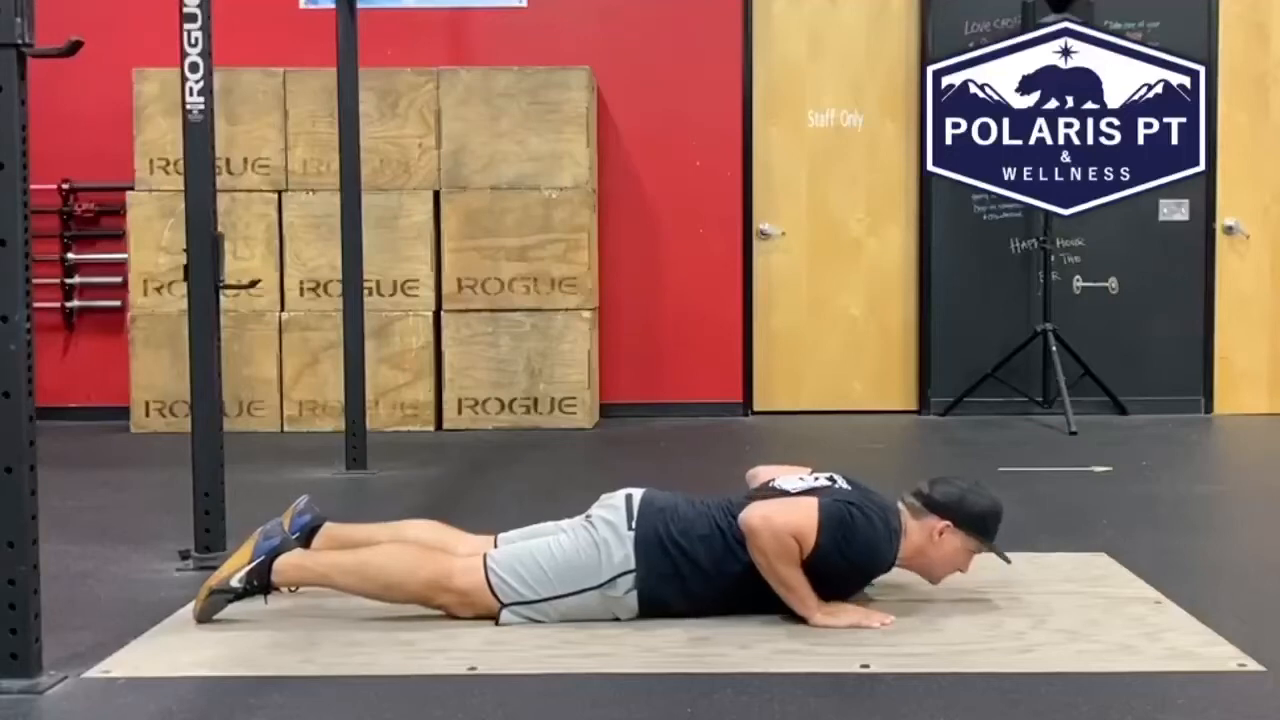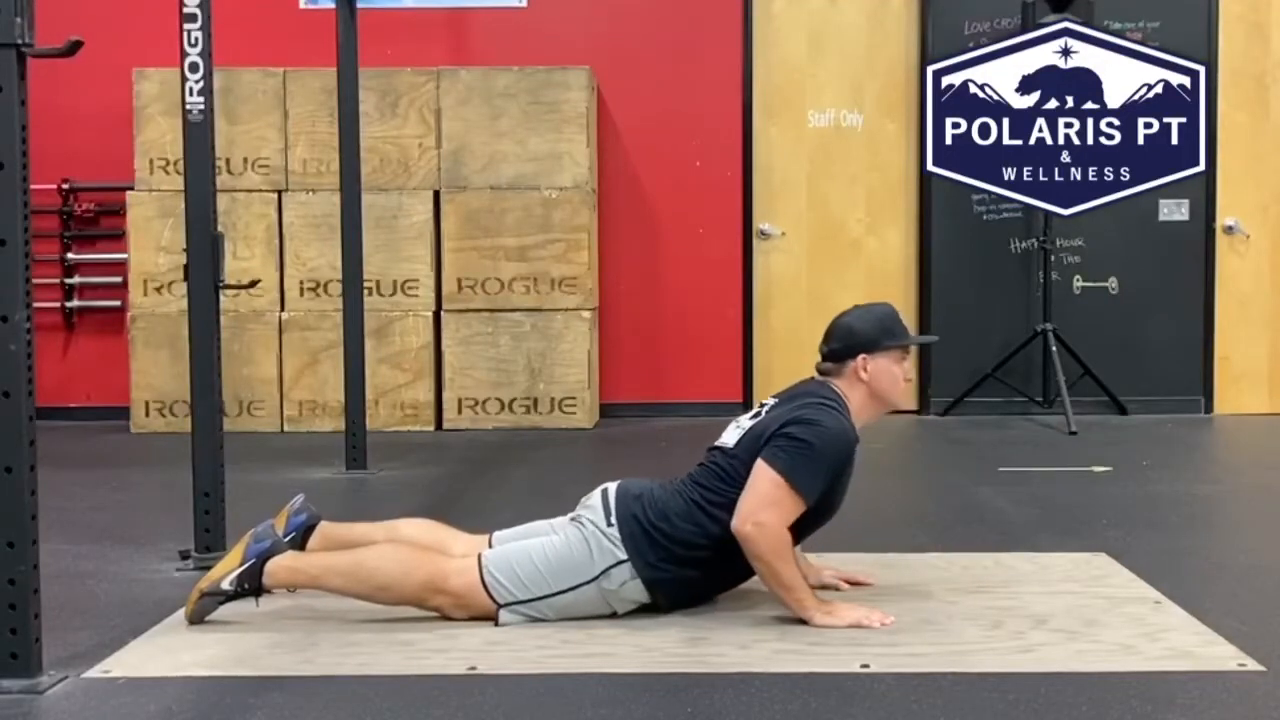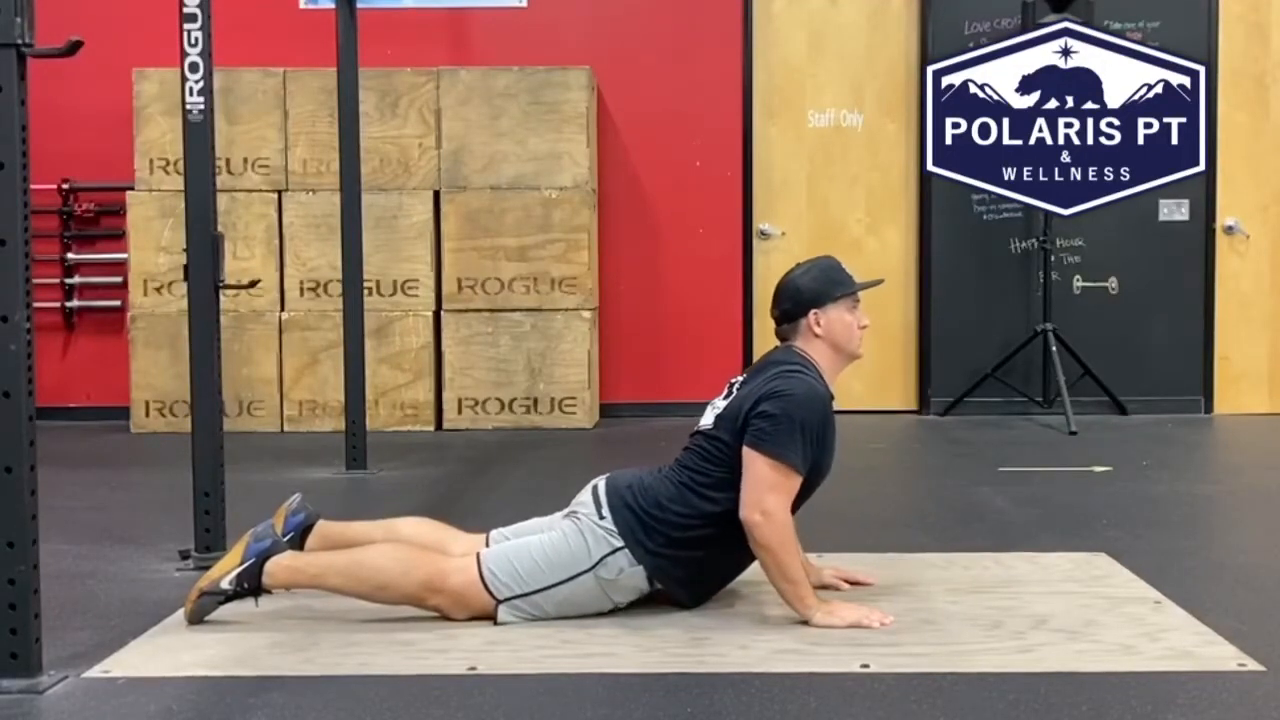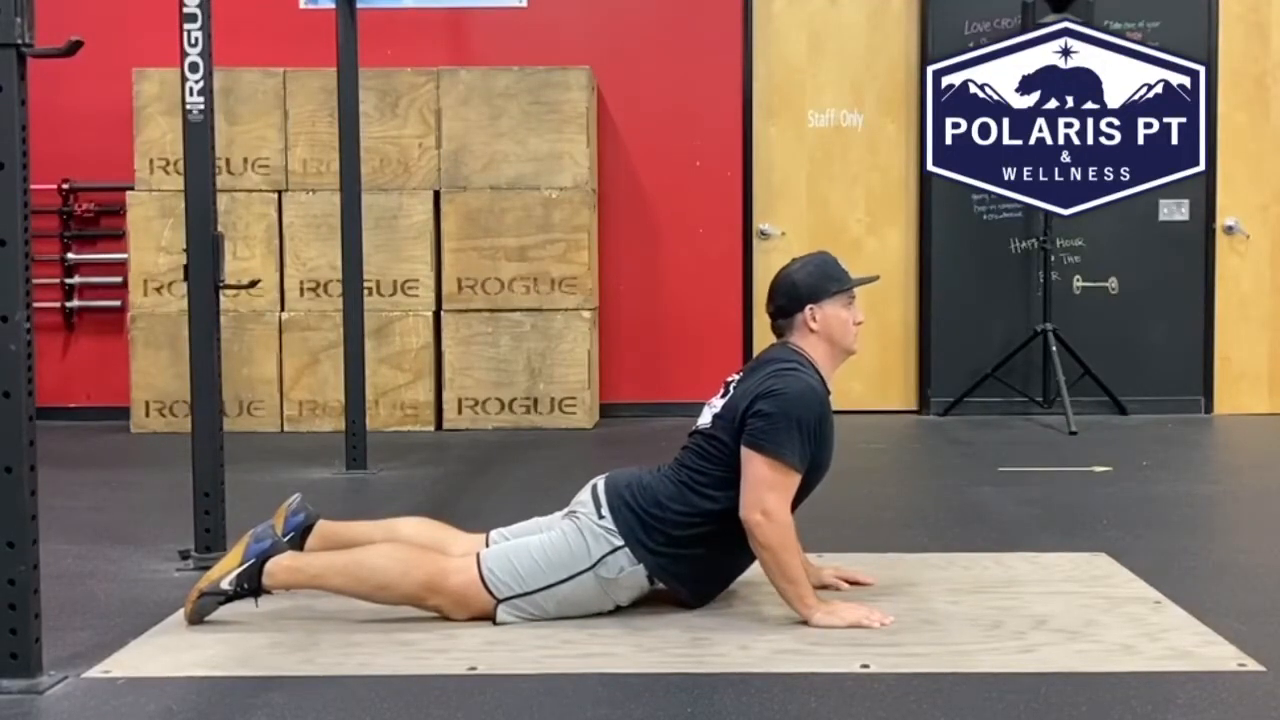
dt=1s
person 1, frame 1
left shoulder: (860, 505)
right shoulder: (869, 535)
left elbow: (762, 477)
right elbow: (761, 525)
right wrist: (817, 606)
left hip: (641, 526)
right hip: (632, 564)
left knee: (467, 547)
right knee: (457, 584)
left ankle: (312, 531)
right ankle: (280, 565)
person 1, frame 2
left shoulder: (804, 404)
right shoulder: (826, 428)
right elbow: (752, 525)
left wrist: (805, 568)
right wrist: (814, 608)
left hip: (627, 520)
right hip: (626, 558)
left knee: (461, 551)
right knee: (451, 587)
left ankle: (307, 533)
right ankle: (271, 567)
person 1, frame 3
left shoulder: (781, 376)
right shoulder: (798, 395)
left elbow: (757, 501)
right elbow: (760, 513)
left wrist: (804, 568)
right wrist: (813, 606)
left hip: (625, 514)
right hip: (626, 546)
left knee: (462, 548)
right knee: (452, 587)
left ankle: (308, 532)
right ankle: (271, 568)
person 1, frame 4
left shoulder: (778, 373)
right shoulder: (795, 393)
left elbow: (758, 502)
right elbow: (761, 514)
left wrist: (804, 568)
right wrist: (813, 608)
left hip: (626, 514)
right hip: (627, 546)
left knee: (462, 549)
right knee: (453, 587)
left ankle: (309, 532)
right ankle: (270, 568)
